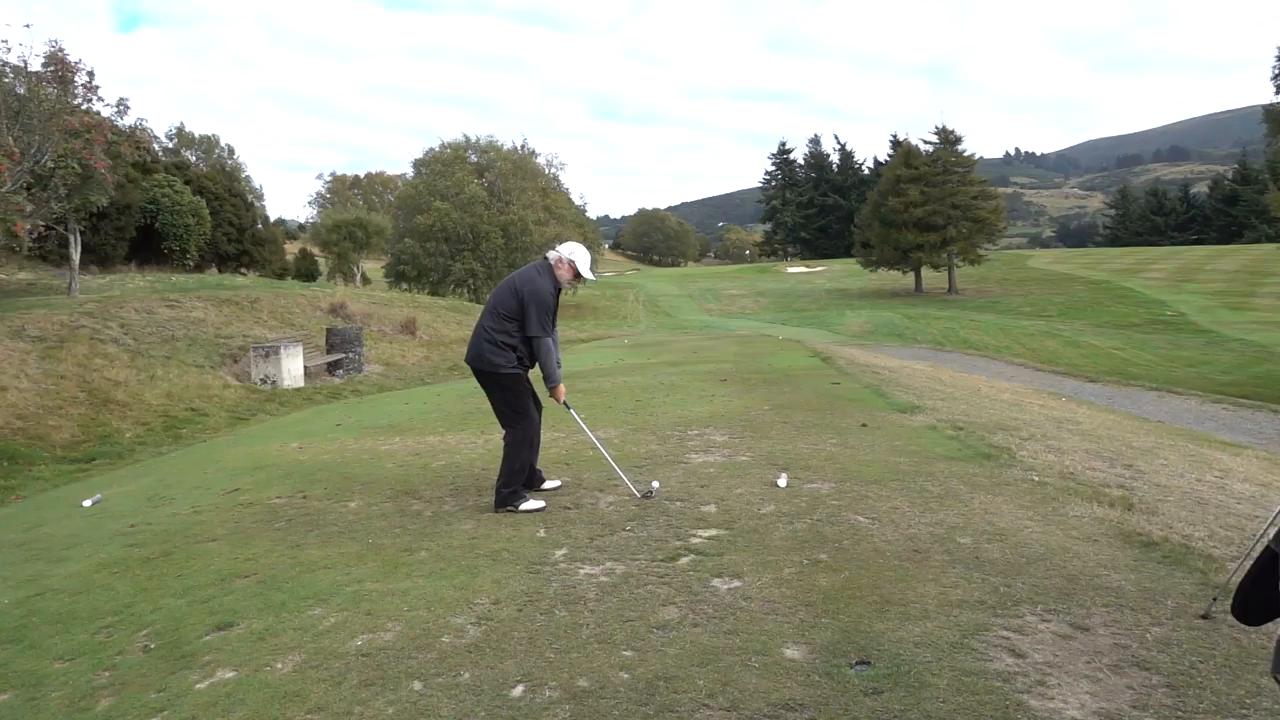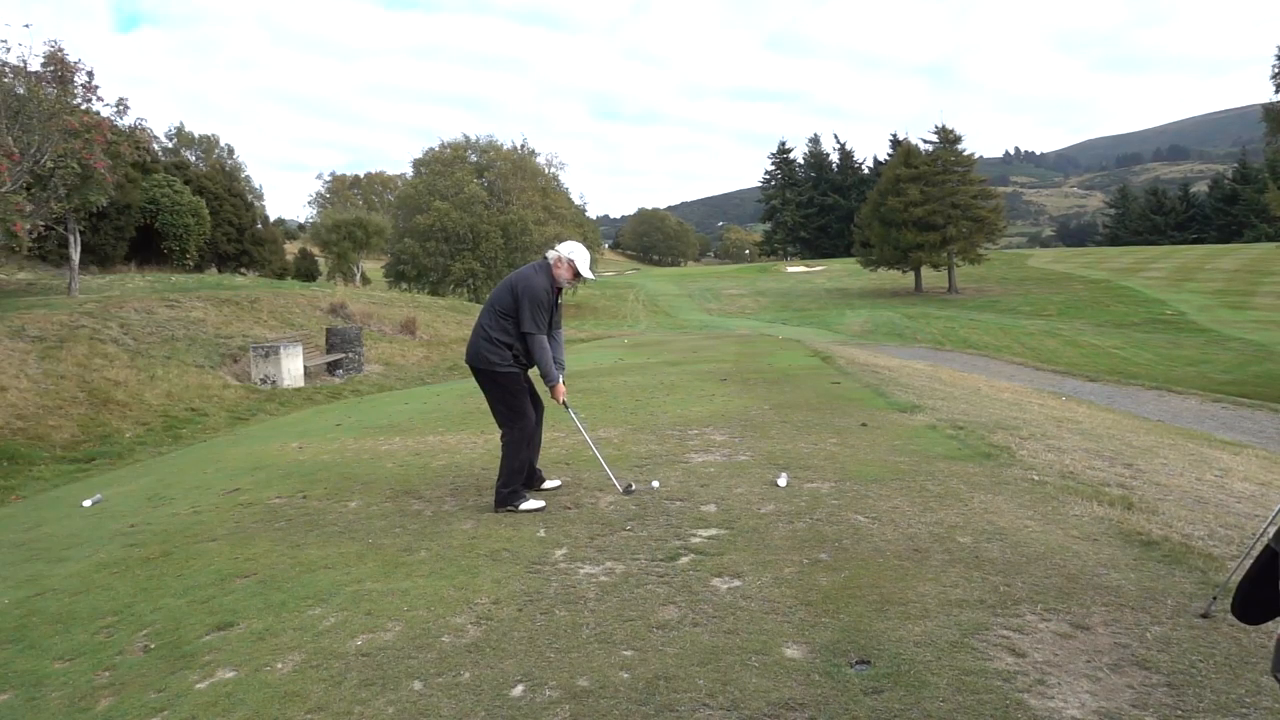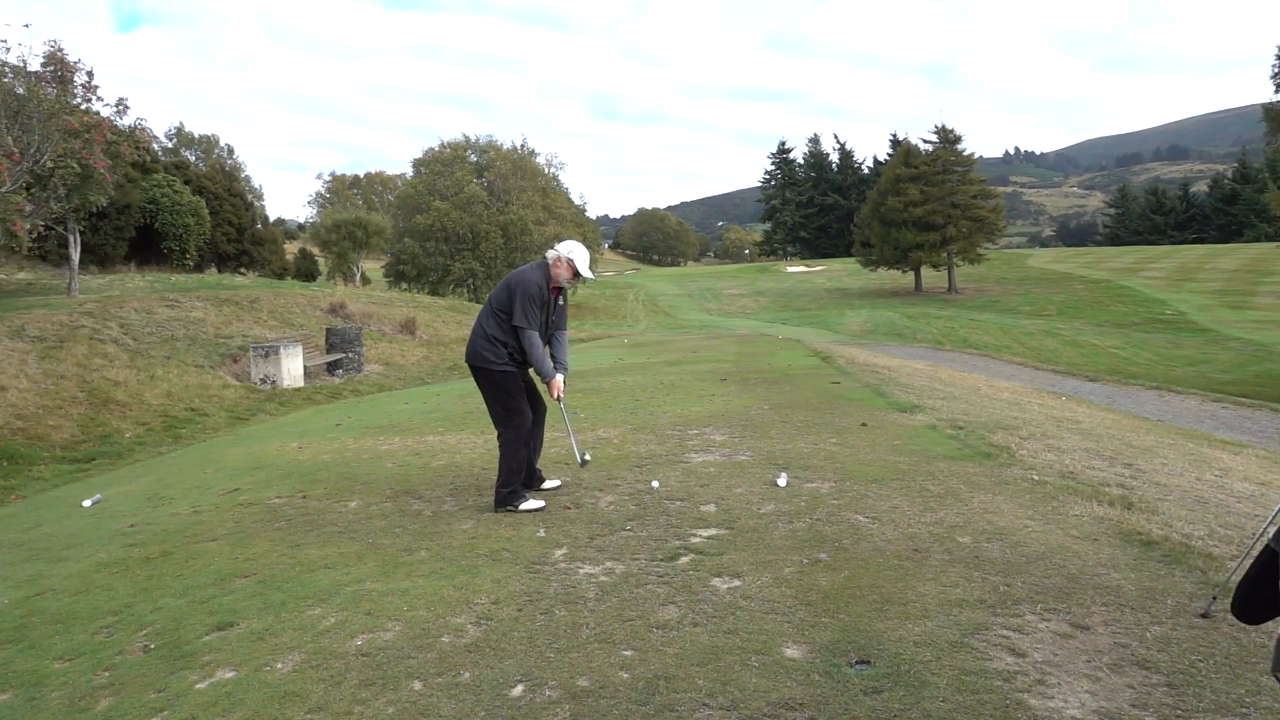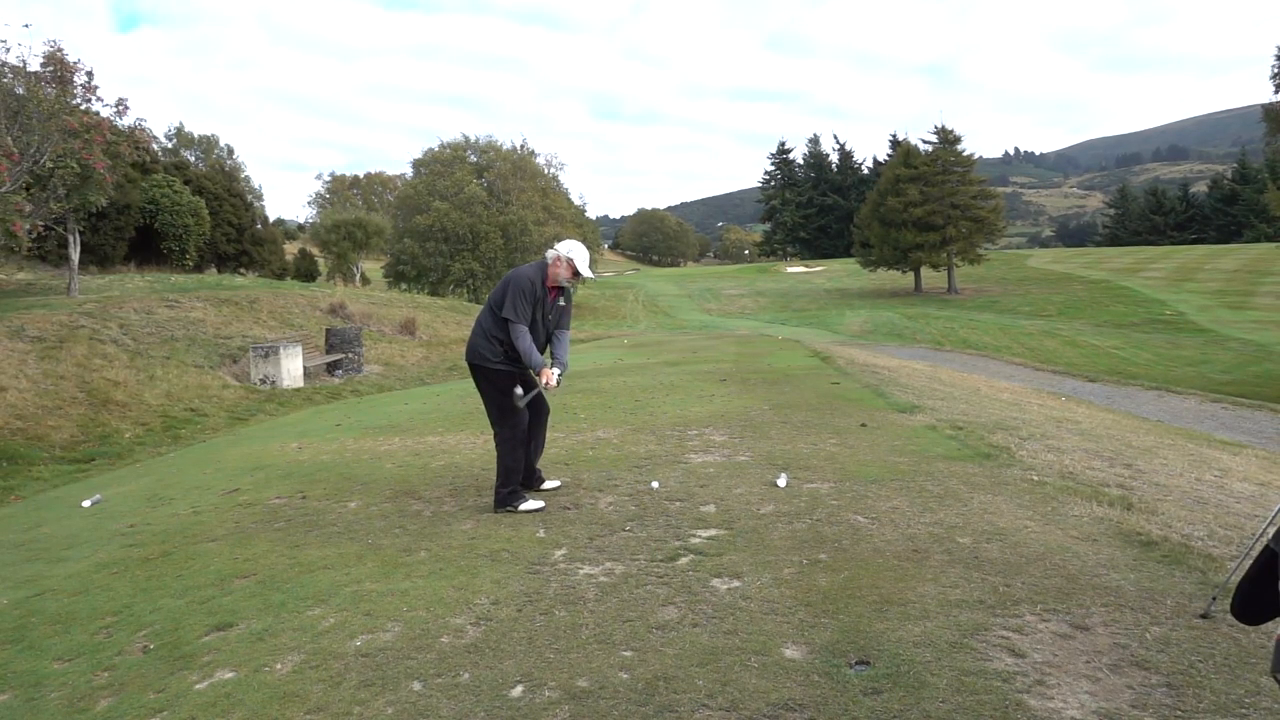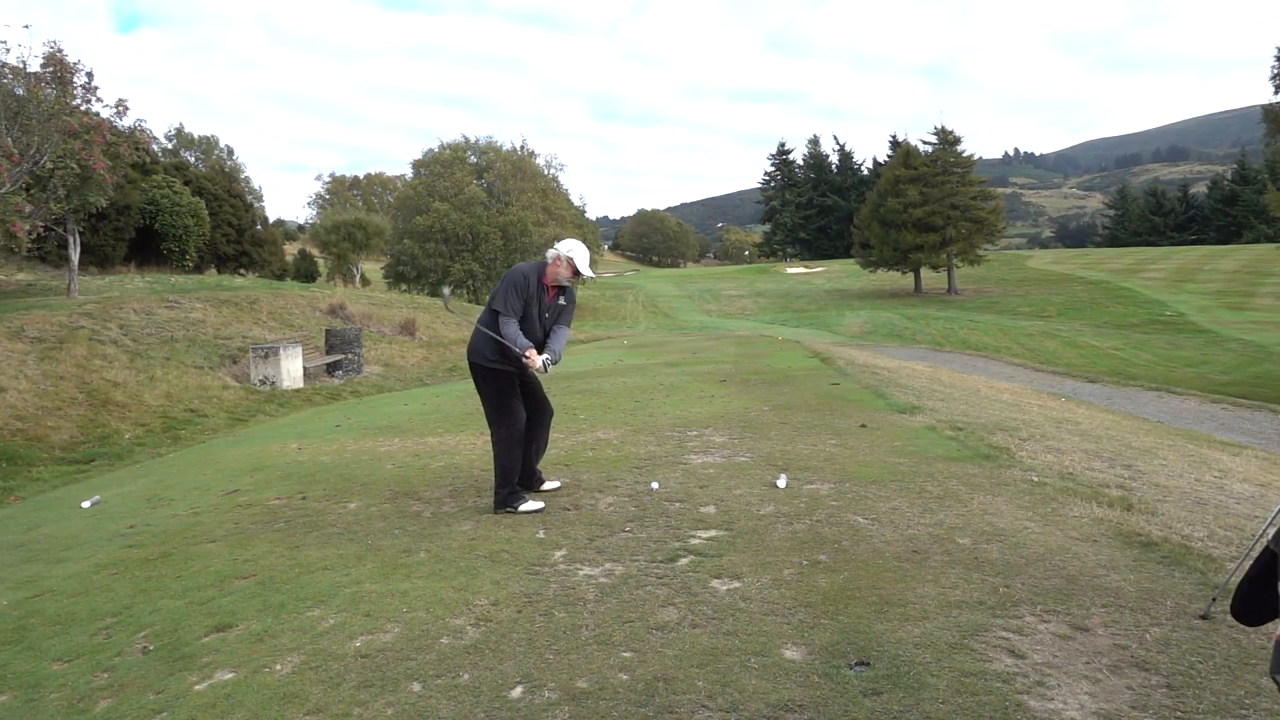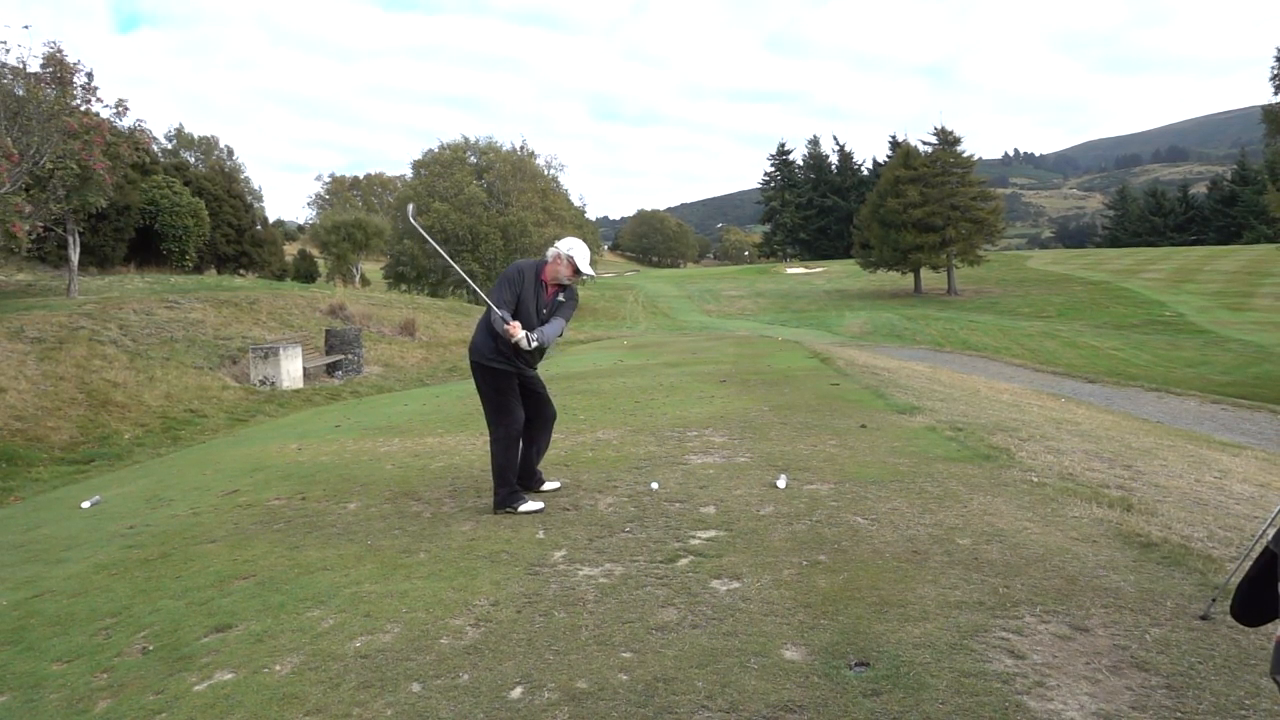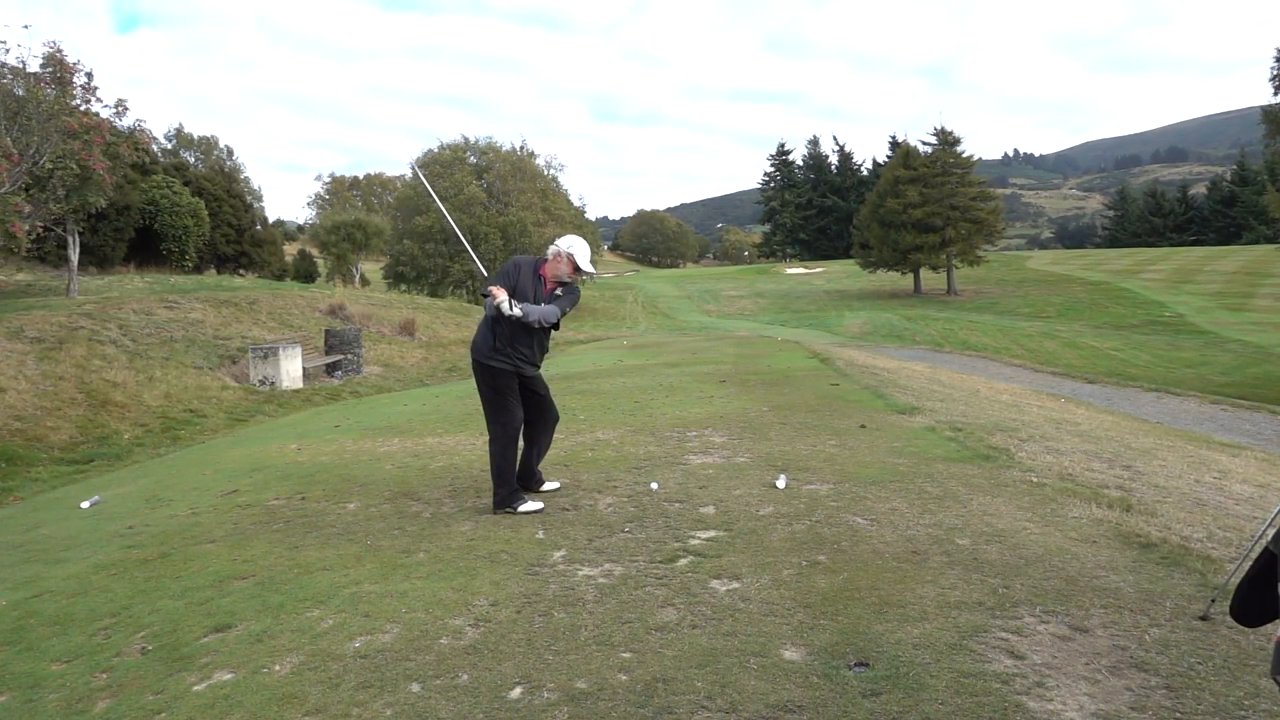
dt=0.7s
person 1, frame 1
left shoulder: (545, 280)
right shoulder: (538, 286)
left elbow: (550, 332)
right elbow: (540, 340)
left wrist: (556, 374)
right wrist: (554, 382)
left hip: (501, 356)
right hip: (495, 359)
left knee: (531, 412)
right knee: (523, 422)
left ankle: (529, 477)
right ankle: (509, 495)
person 1, frame 2
left shoulder: (551, 284)
right shoulder: (535, 284)
left elbow: (554, 331)
right elbow: (537, 339)
left wrist: (558, 374)
right wrist: (553, 381)
left hip: (507, 357)
right hip: (494, 357)
left knee: (533, 412)
right knee: (520, 422)
left ankle: (529, 477)
right ankle: (508, 495)
person 1, frame 3
left shoulder: (557, 287)
right shoulder: (530, 282)
left elbow: (558, 332)
right elbow: (529, 335)
left wrist: (560, 372)
right wrist: (549, 377)
left hip: (510, 358)
right hip: (492, 357)
left knee: (535, 411)
right knee: (517, 422)
left ankle: (529, 477)
right ankle: (508, 495)
person 1, frame 4
left shoulder: (563, 291)
right shoulder: (525, 279)
left elbow: (561, 332)
right elbow: (518, 330)
left wrist: (557, 368)
right wrist: (540, 367)
left hip: (515, 361)
right hip: (491, 357)
left knee: (537, 412)
right knee: (513, 421)
left ankle: (528, 477)
right ankle: (508, 496)
person 1, frame 5
left shoulder: (567, 293)
right shoulder: (521, 275)
left elbow: (560, 331)
right elbow: (506, 322)
left wrist: (547, 357)
right wrist: (527, 349)
left hip: (519, 362)
right hip: (491, 358)
left knee: (540, 413)
right knee: (511, 423)
left ankle: (528, 477)
right ankle: (507, 496)
person 1, frame 6
left shoulder: (569, 295)
right shoulder: (520, 272)
left elbow: (556, 326)
right elbow: (498, 313)
left wrist: (530, 338)
right wrist: (512, 332)
left hip: (523, 363)
right hip: (492, 357)
left knee: (543, 415)
right knee: (509, 423)
left ankle: (528, 478)
right ankle: (507, 497)
person 1, frame 7
left shoulder: (570, 291)
right shoulder: (519, 267)
left elbow: (549, 315)
right elbow: (490, 305)
left wrist: (515, 307)
right wrist: (498, 303)
left hip: (527, 364)
right hip: (494, 357)
left knee: (545, 417)
right knee: (508, 423)
left ankle: (528, 478)
right ankle: (506, 496)
